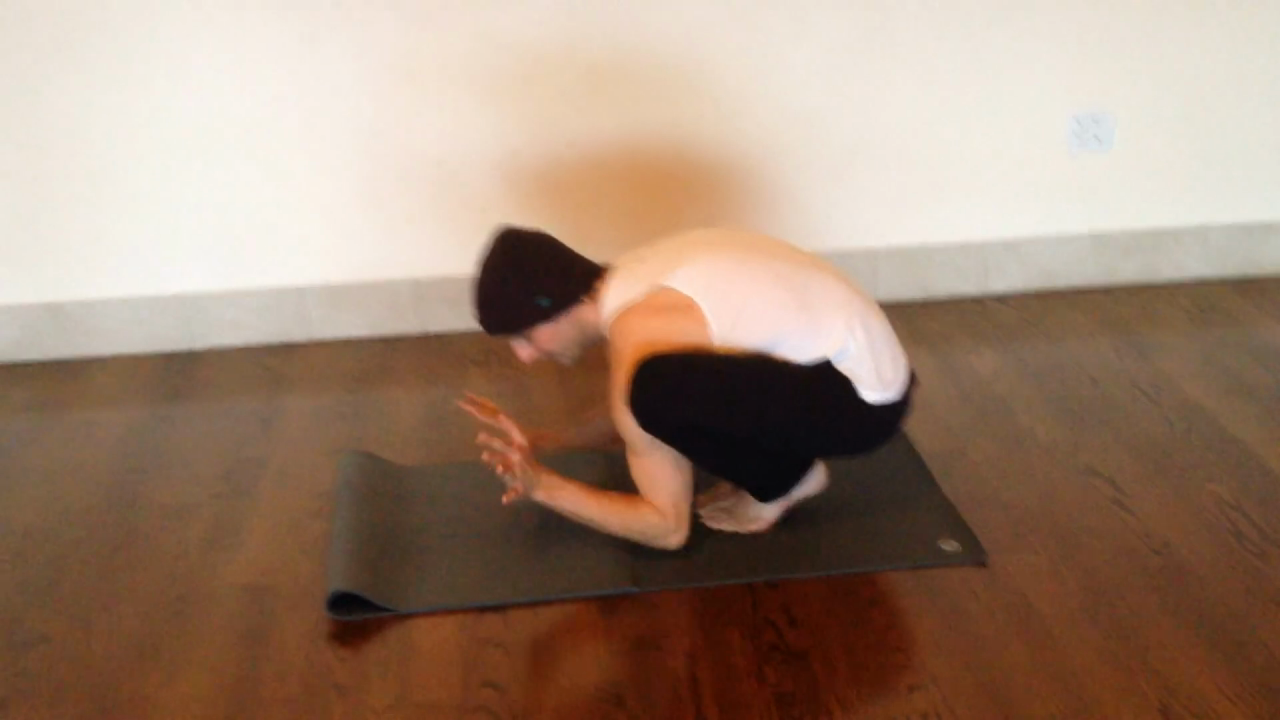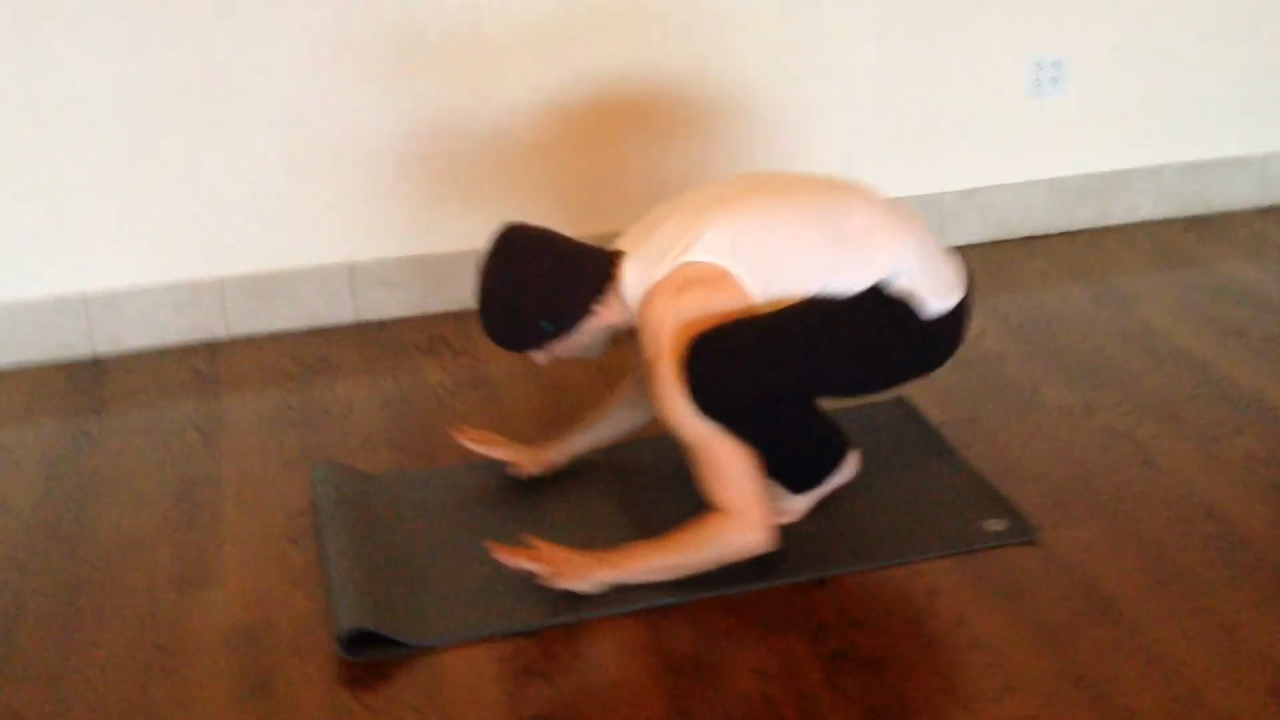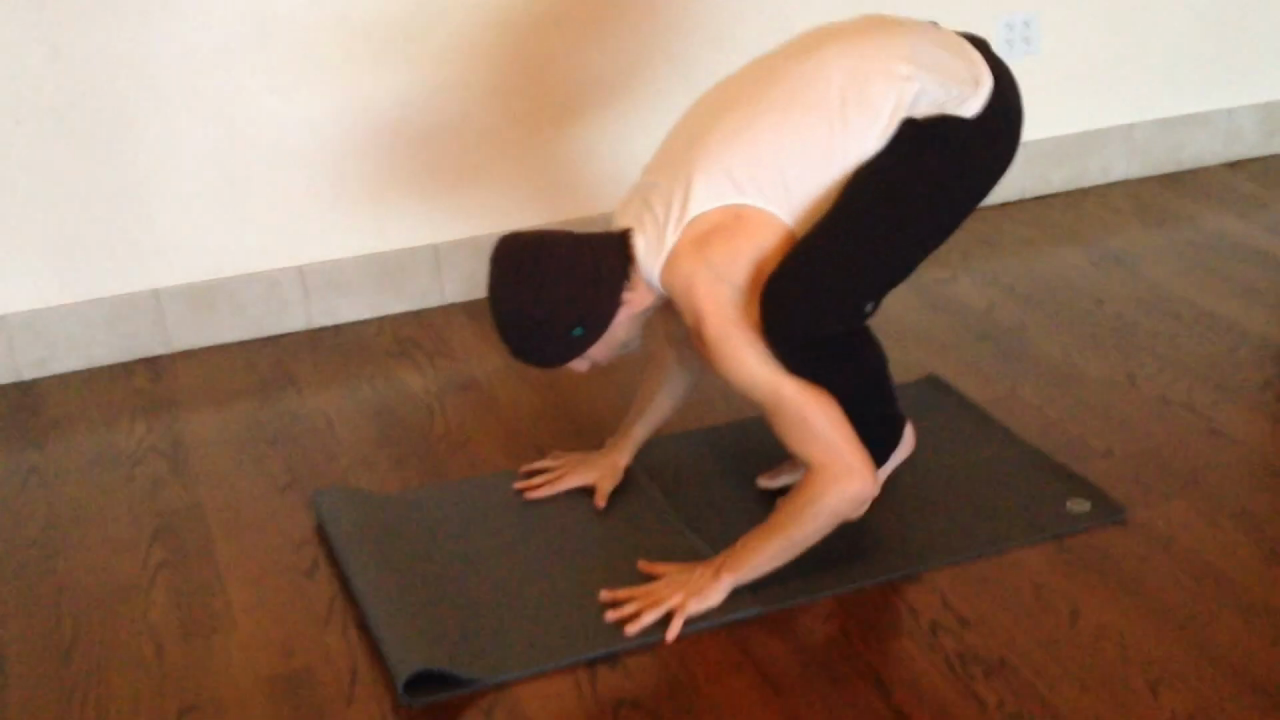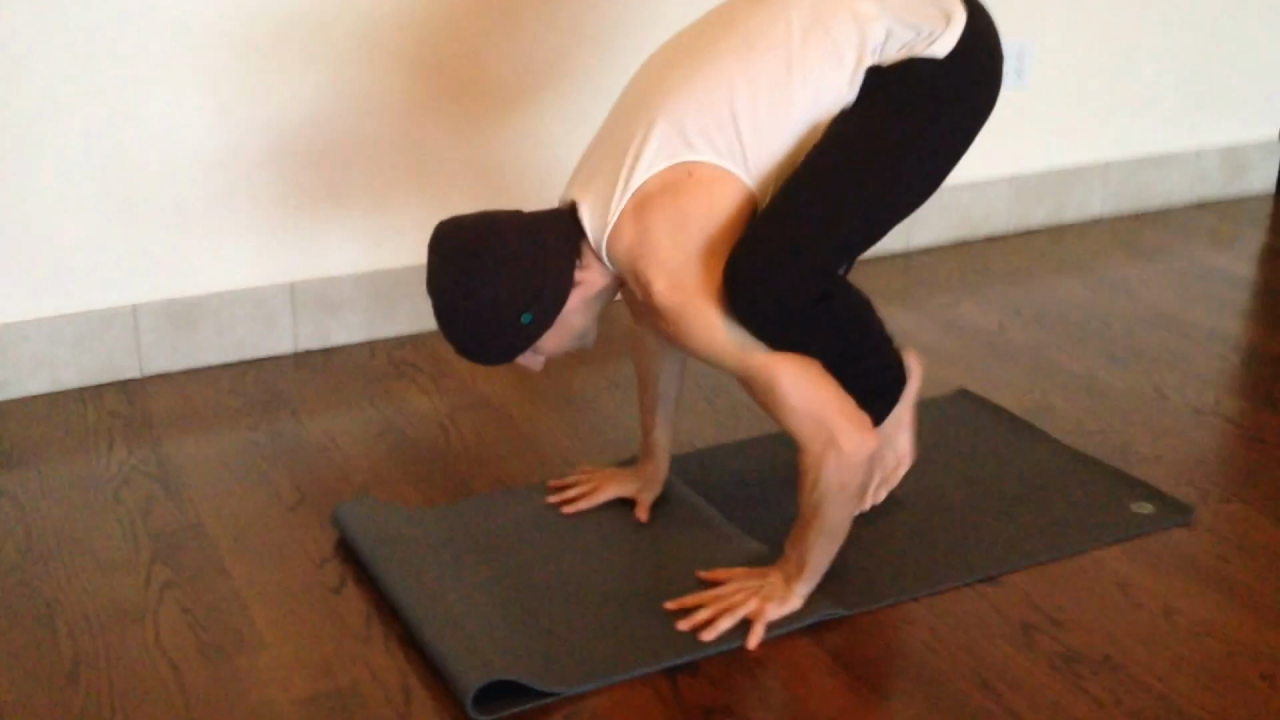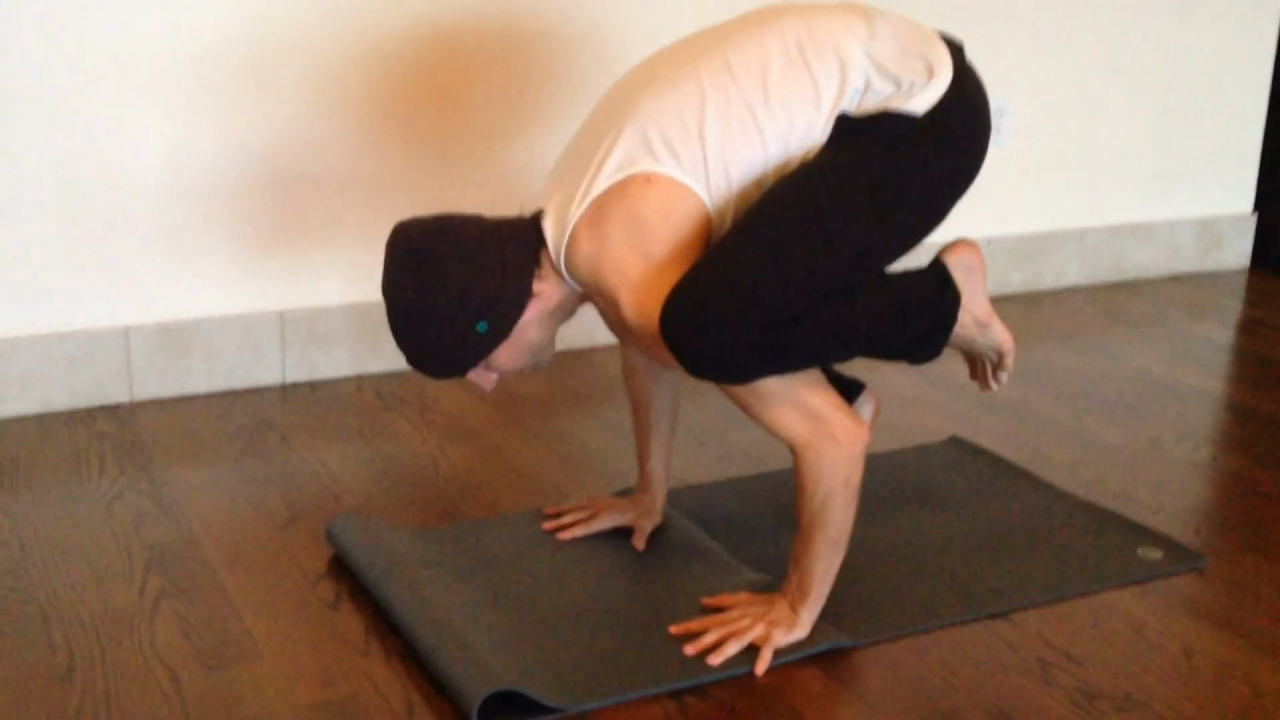
dt=1s
person 1, frame 1
left shoulder: (638, 349)
right shoulder: (628, 284)
left elbow: (669, 527)
right elbow: (639, 417)
right wrist: (542, 442)
left hip: (865, 398)
right hip: (855, 348)
left knee: (660, 388)
left ankle: (786, 482)
right ankle: (782, 463)
person 1, frame 2
left shoulder: (670, 325)
right shoulder: (625, 264)
left elbow: (749, 529)
right elbow: (653, 383)
left wrist: (600, 567)
right wrist: (555, 451)
left hip: (921, 304)
right hip: (887, 253)
left knee: (715, 368)
left ankle: (819, 468)
person 1, frame 3
left shoulder: (710, 293)
right shoulder: (640, 229)
left elbow: (849, 479)
right elbow: (684, 337)
left wrist: (719, 575)
right wrist: (618, 450)
left hip: (961, 104)
right hip: (886, 63)
left knee: (800, 313)
left ankle: (883, 439)
right ankle: (840, 424)
person 1, frame 4
left shoulder: (669, 266)
right shoulder: (591, 209)
left elbow: (845, 439)
right elbow: (656, 321)
left wrist: (791, 580)
right wrist: (652, 465)
left hip: (936, 52)
left knee: (769, 285)
left ankle: (885, 390)
right ankle: (861, 386)
person 1, frame 5
left shoulder: (629, 272)
right shoulder: (566, 220)
left elbow: (834, 436)
right elbow: (651, 344)
left wrist: (797, 607)
right wrist: (649, 496)
left hip: (921, 105)
left knee: (711, 325)
left ankle: (940, 302)
right ankle: (839, 388)
